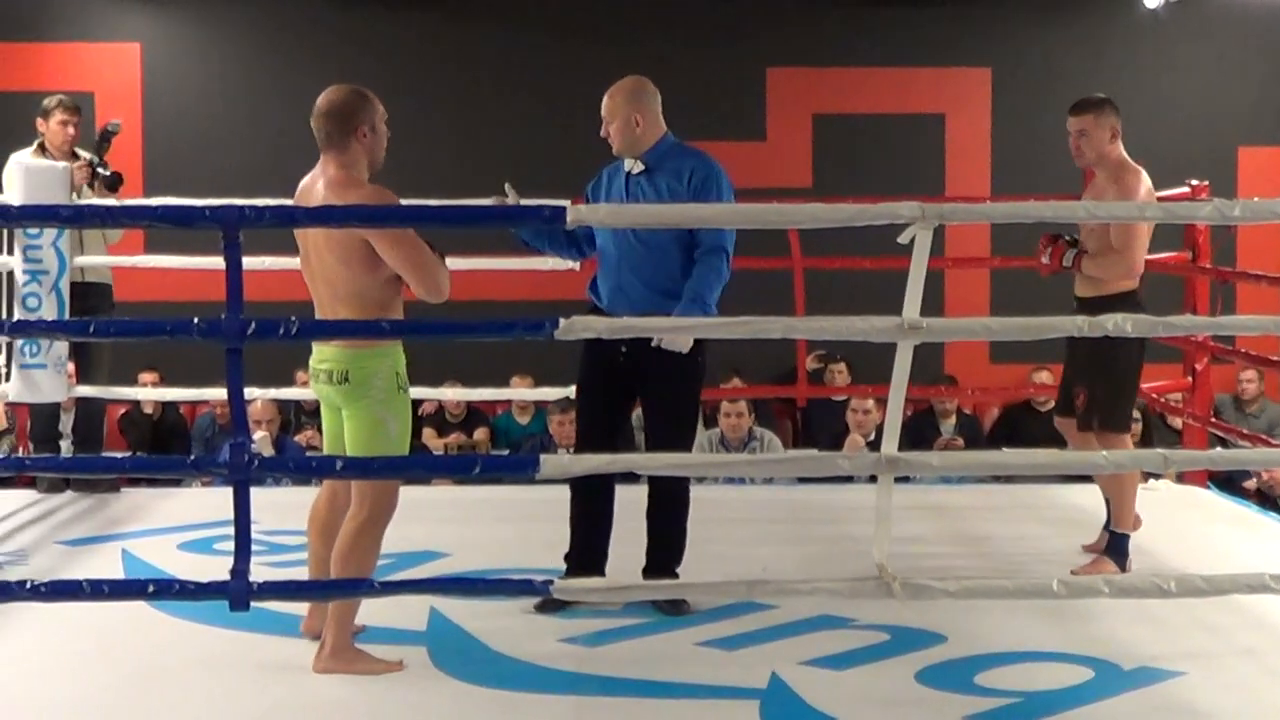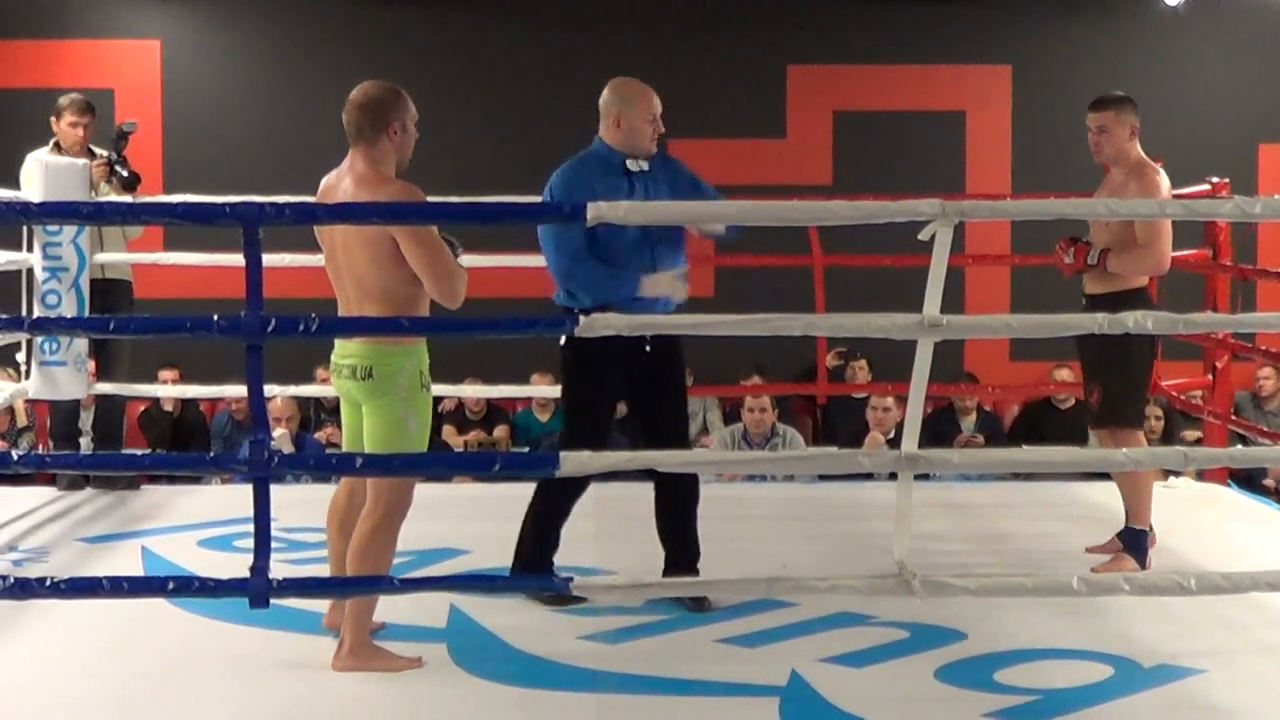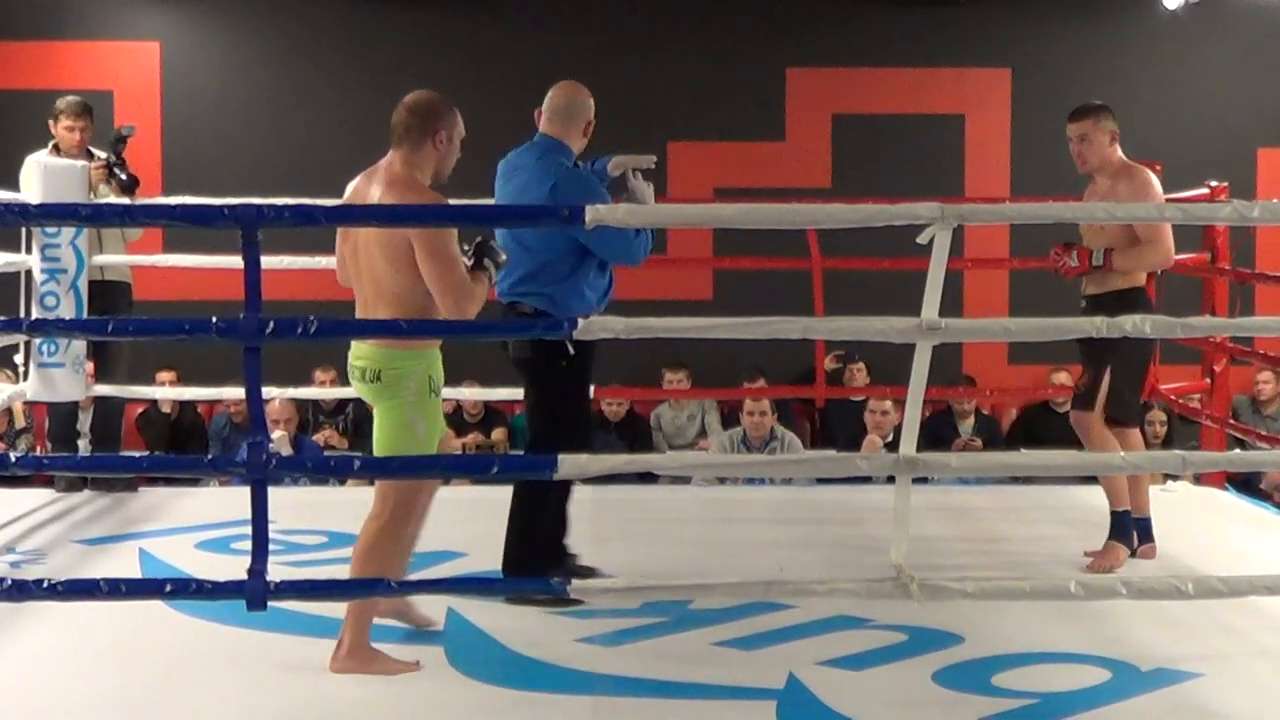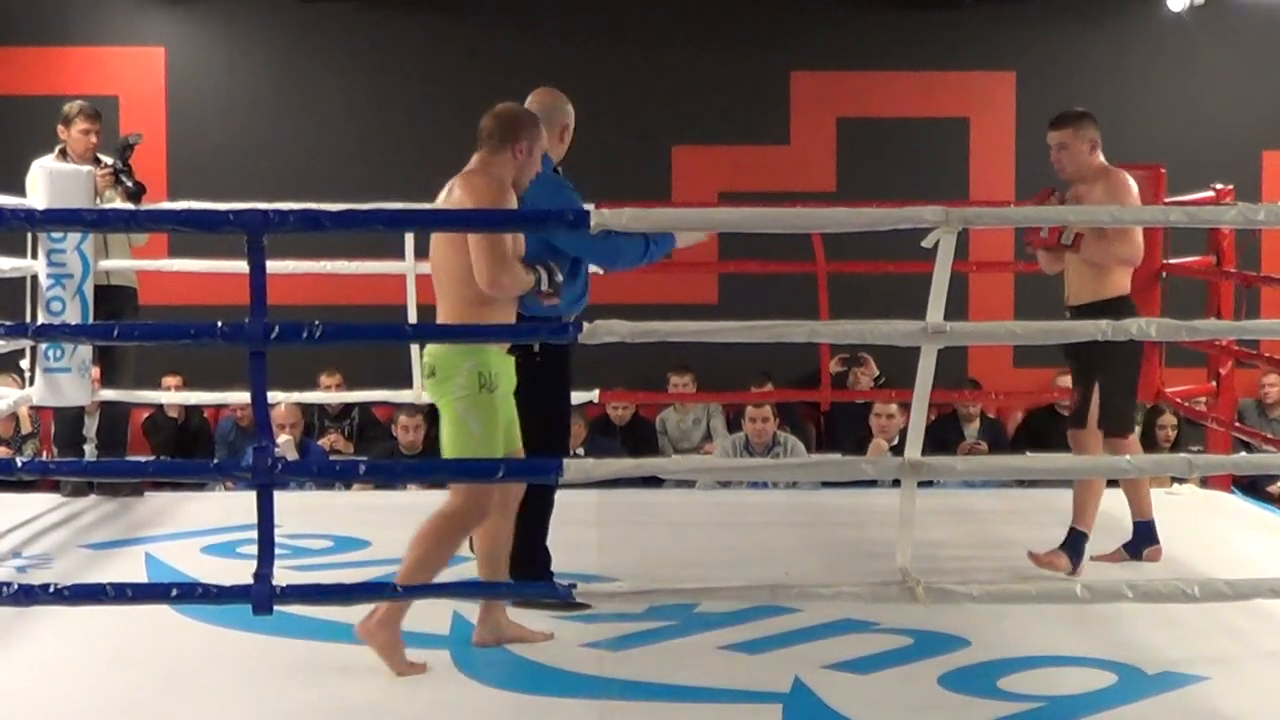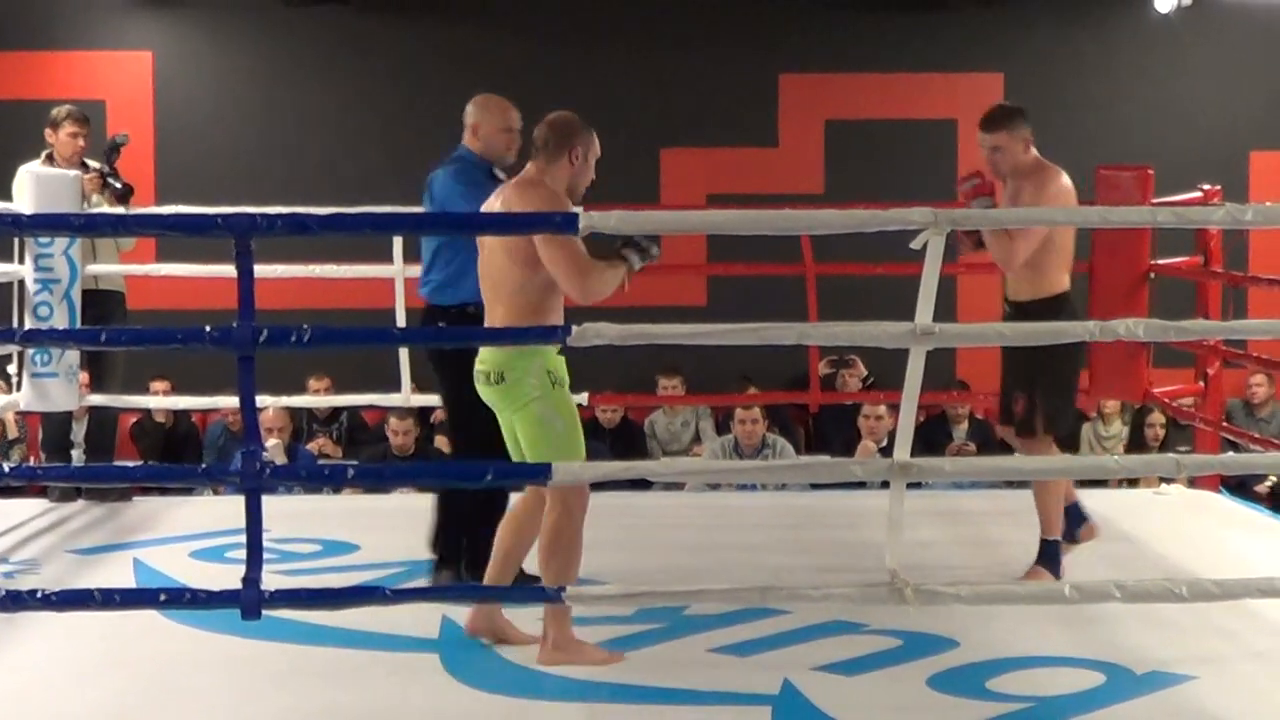
dt=0.5s
person 1, frame 1
left shoulder: (308, 190)
right shoulder: (368, 200)
right elbow: (436, 286)
left wrist: (397, 265)
right wrist: (431, 255)
left hip: (328, 356)
right hip: (370, 363)
left knee: (339, 486)
right knee: (374, 502)
left ankle: (319, 611)
right ankle: (337, 647)
person 1, frame 2
left shoulder: (330, 188)
right shoulder: (398, 197)
right elbow: (451, 291)
left wrist: (428, 252)
right wrist: (450, 256)
left hip: (349, 351)
right hip: (393, 359)
left knee: (356, 483)
right knee: (388, 500)
left ankle: (341, 607)
right ankle: (355, 644)
person 1, frame 3
left shoulder: (359, 186)
right shoulder: (423, 204)
right elbow: (460, 308)
right wrist: (485, 267)
left hip: (374, 352)
right hip: (406, 365)
left knee: (429, 470)
right knee: (396, 504)
left ankle: (389, 592)
right ankle: (352, 645)
person 1, frame 4
left shoulder: (458, 190)
right shoulder: (489, 191)
right elbow: (496, 278)
left wrist: (531, 282)
right wrist: (536, 275)
left hip: (475, 360)
right hip: (470, 363)
left knee: (508, 486)
right knee: (471, 502)
left ankle: (493, 619)
right ankle: (385, 618)
person 1, frame 5
left shoulder: (507, 194)
right shoulder: (546, 202)
right elbow: (585, 289)
left wrist: (591, 256)
right wrist: (628, 256)
left hip: (501, 361)
right hip: (526, 366)
left knee: (538, 491)
right knee: (569, 495)
left ankle: (488, 611)
right ankle: (557, 636)
person 2, frame 1
left shoulder: (698, 174)
right shoulder: (607, 179)
left elbow: (714, 255)
right elbow: (578, 241)
left wrist: (687, 316)
right wrist: (521, 224)
left hip: (673, 339)
right hip: (607, 333)
left knee: (668, 460)
right knee: (591, 452)
left ankle: (662, 576)
right ankle: (582, 572)
person 2, frame 2
left shoulder: (669, 172)
right shoulder: (572, 180)
left elbow: (714, 209)
right elbow: (568, 266)
left wrist: (713, 219)
right wrist: (642, 282)
left hip: (657, 336)
right hip: (595, 337)
left knee: (673, 454)
right knee: (578, 455)
left ankle: (681, 569)
right ankle: (532, 567)
person 2, frame 3
left shoulder: (513, 166)
right shoulder: (568, 181)
right elbow: (628, 249)
left wrist: (606, 171)
right wrist: (642, 207)
left hip: (524, 322)
right hip: (554, 333)
left knee: (553, 442)
right knee: (556, 450)
left ankle: (543, 552)
right ankle: (524, 570)
person 2, frame 4
right shoulder: (543, 185)
right elbow: (608, 250)
left wrist: (594, 225)
right wrist: (671, 238)
left hip: (515, 329)
right hip: (536, 335)
left knee: (533, 448)
right knee: (543, 455)
left ankle: (518, 560)
right ankle: (528, 576)
person 2, frame 5
left shoulder: (497, 181)
right shoulder: (453, 180)
right hip: (457, 327)
left knee: (498, 447)
right knee: (472, 447)
left ankle: (483, 560)
right ankle: (452, 560)
person 3, frame 1
left shoulder: (1128, 184)
right shoulder: (1101, 182)
left elbow: (1129, 265)
left wrist: (1068, 258)
right wrist: (1063, 249)
left hip: (1116, 317)
right hip: (1091, 314)
left knee: (1112, 432)
right knee: (1070, 421)
left ankle: (1117, 549)
right ankle: (1120, 514)
person 3, frame 2
left shoulder: (1147, 181)
right shoulder: (1112, 179)
left elbow: (1157, 259)
left wrist: (1091, 257)
right wrist: (1079, 253)
left hip: (1126, 312)
right hip: (1099, 310)
left knee: (1125, 429)
right knee: (1106, 427)
left ankle: (1136, 547)
right ankle: (1137, 526)
person 3, frame 3
left shoulder: (1137, 182)
right shoulder: (1094, 189)
left elbow: (1162, 253)
left wrist: (1095, 258)
right wrist: (1074, 259)
left hip: (1125, 313)
right hip: (1098, 312)
left knee: (1087, 415)
right knee: (1120, 424)
left ankle: (1122, 527)
right ankle: (1140, 533)
person 3, frame 4
left shoulder: (1116, 184)
right shoulder: (1075, 194)
left elbow: (1131, 251)
right elbow: (1052, 265)
left wrist: (1068, 237)
right wrist: (1044, 231)
left hip: (1110, 321)
right hip: (1085, 322)
left knee: (1086, 432)
right knee: (1117, 433)
left ankle: (1073, 547)
right ankle: (1144, 537)
person 3, frame 5
left shoulder: (1046, 183)
right shoulder: (1015, 182)
left elbow: (1013, 254)
left wrist: (979, 205)
right wrist: (977, 236)
left hip: (1051, 318)
right hip: (1024, 317)
left knee: (1037, 437)
right knee: (1017, 430)
left ankle: (1048, 558)
right ankle: (1074, 518)
person 4, frame 1
left shoulder: (90, 164)
right shoulder: (22, 163)
left elbow: (113, 235)
left wrist: (104, 199)
right wrist: (67, 188)
left hip: (94, 283)
left knee: (95, 378)
person 4, frame 2
left shoulder: (108, 163)
right shoulder: (38, 162)
left elbow: (132, 231)
left wrist: (122, 194)
right wrist: (85, 186)
left hip: (114, 280)
left knee: (115, 375)
person 4, frame 3
left shoulder: (107, 164)
right shoulder: (37, 165)
left elbow: (132, 233)
left wrist: (121, 194)
right wrist: (84, 187)
left hip: (113, 282)
left knee: (114, 377)
person 4, frame 4
left shoulder: (112, 169)
right shoulder: (45, 169)
left elbow: (139, 238)
left wrist: (127, 197)
right wrist: (91, 193)
left hip: (119, 287)
left knee: (119, 383)
person 4, frame 5
left shoulder: (100, 175)
left elbow: (127, 242)
left wrist: (117, 197)
right wrist: (79, 196)
left hip: (107, 291)
left knee: (109, 387)
